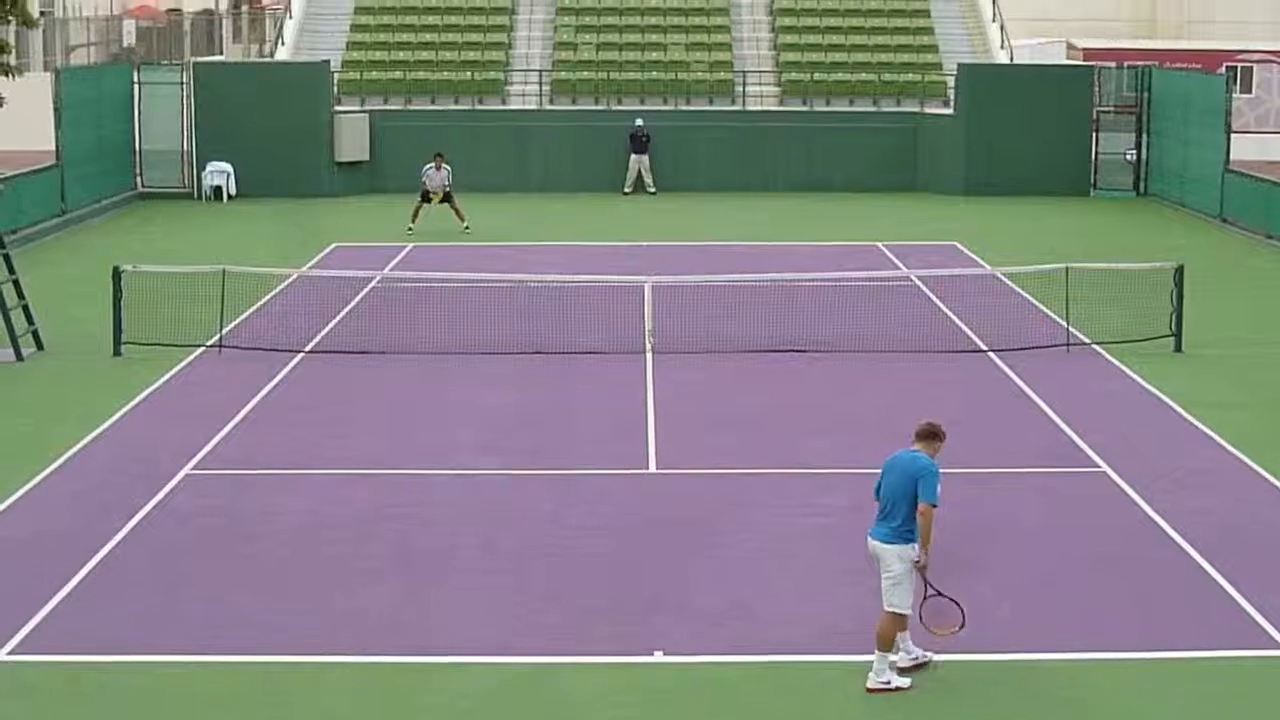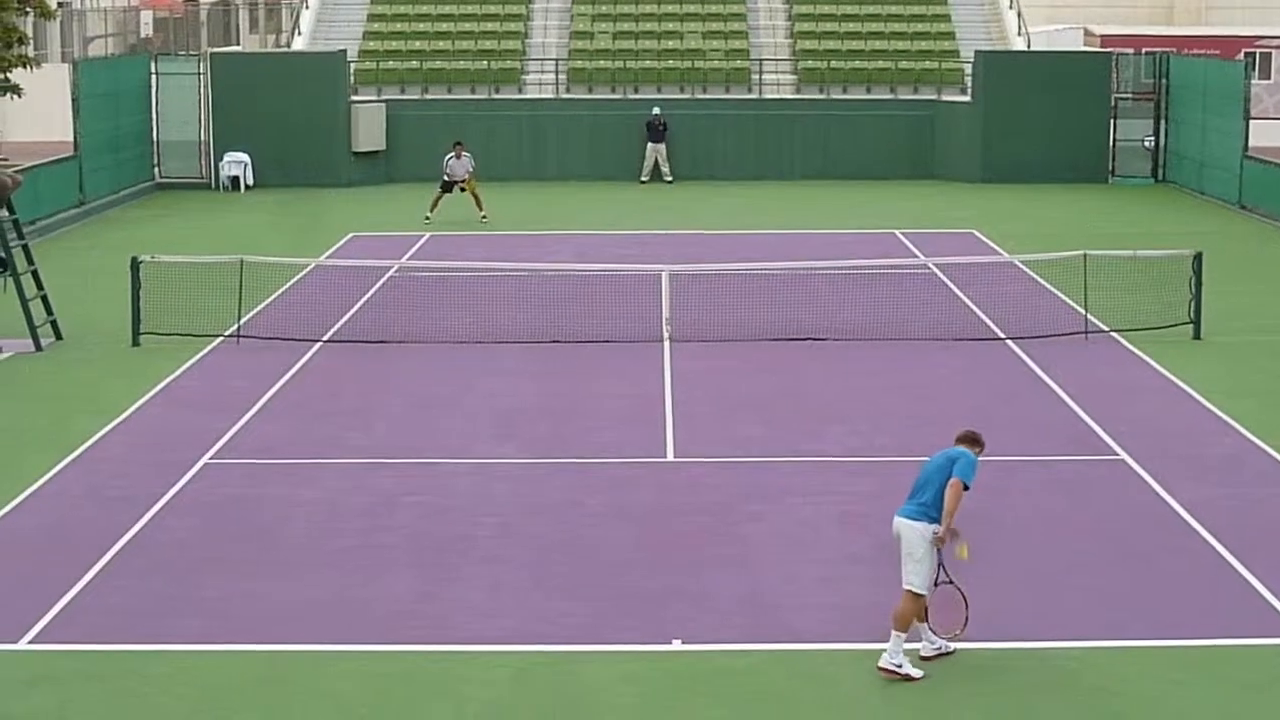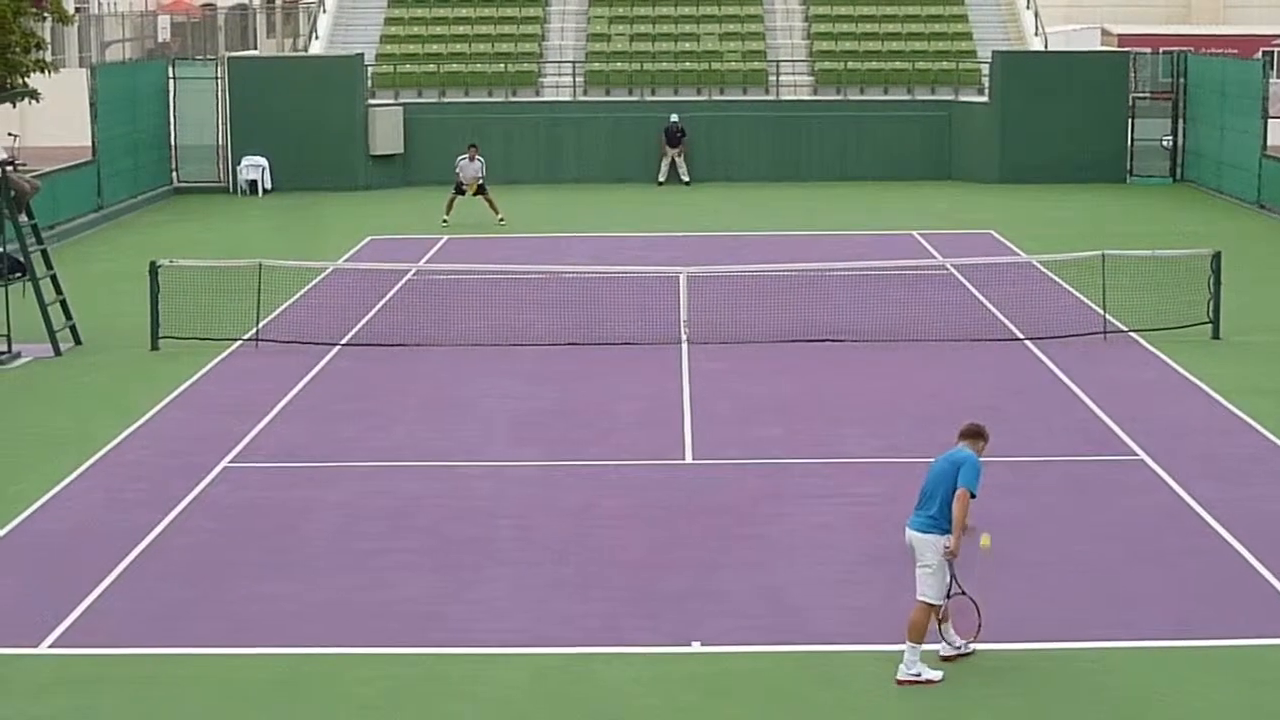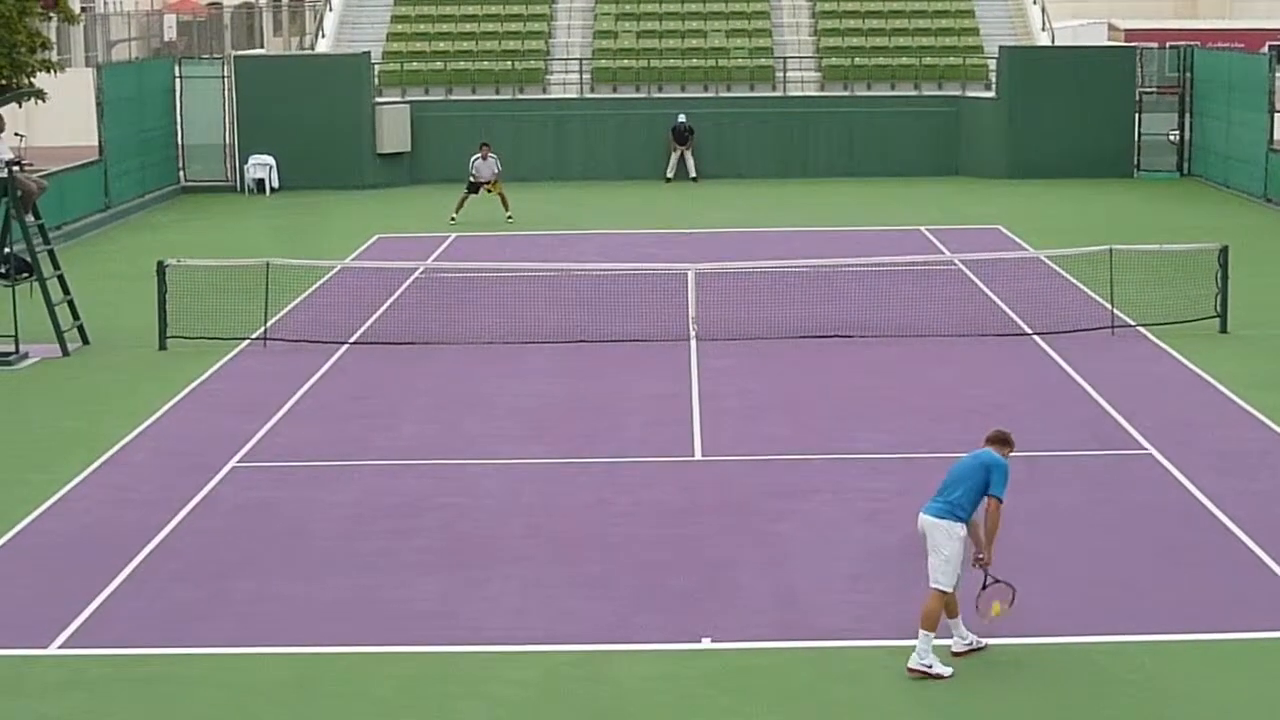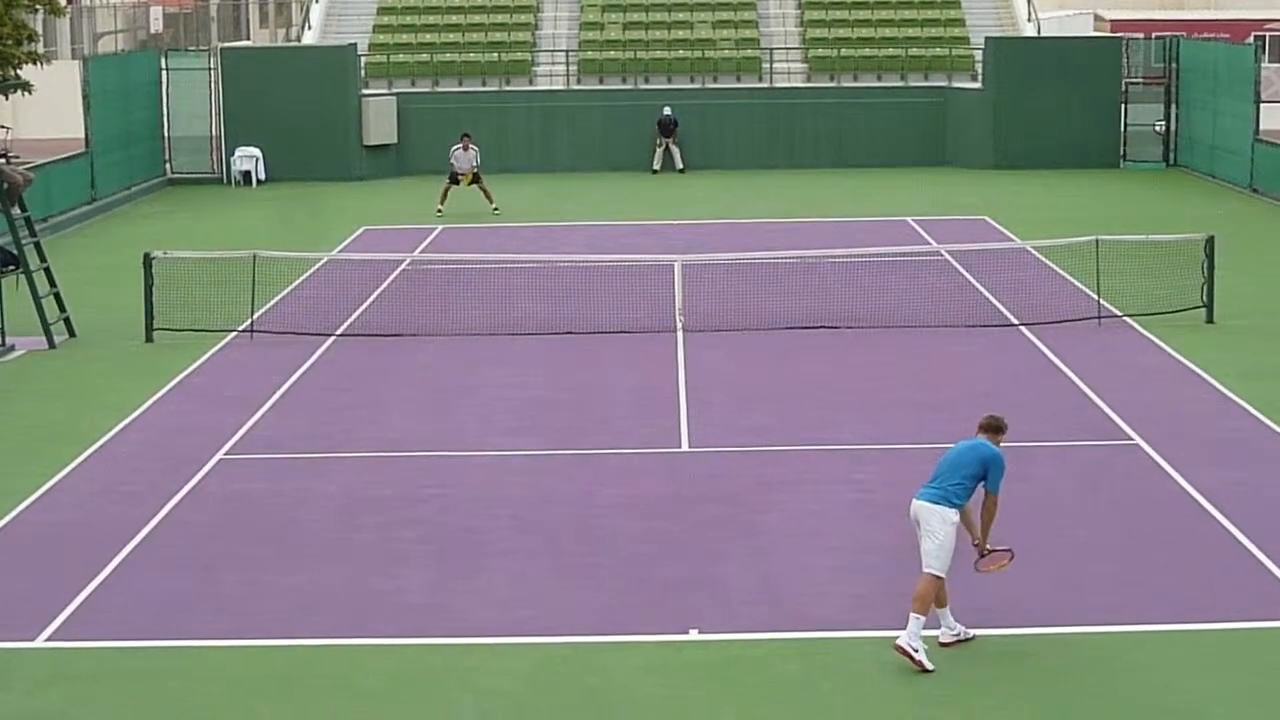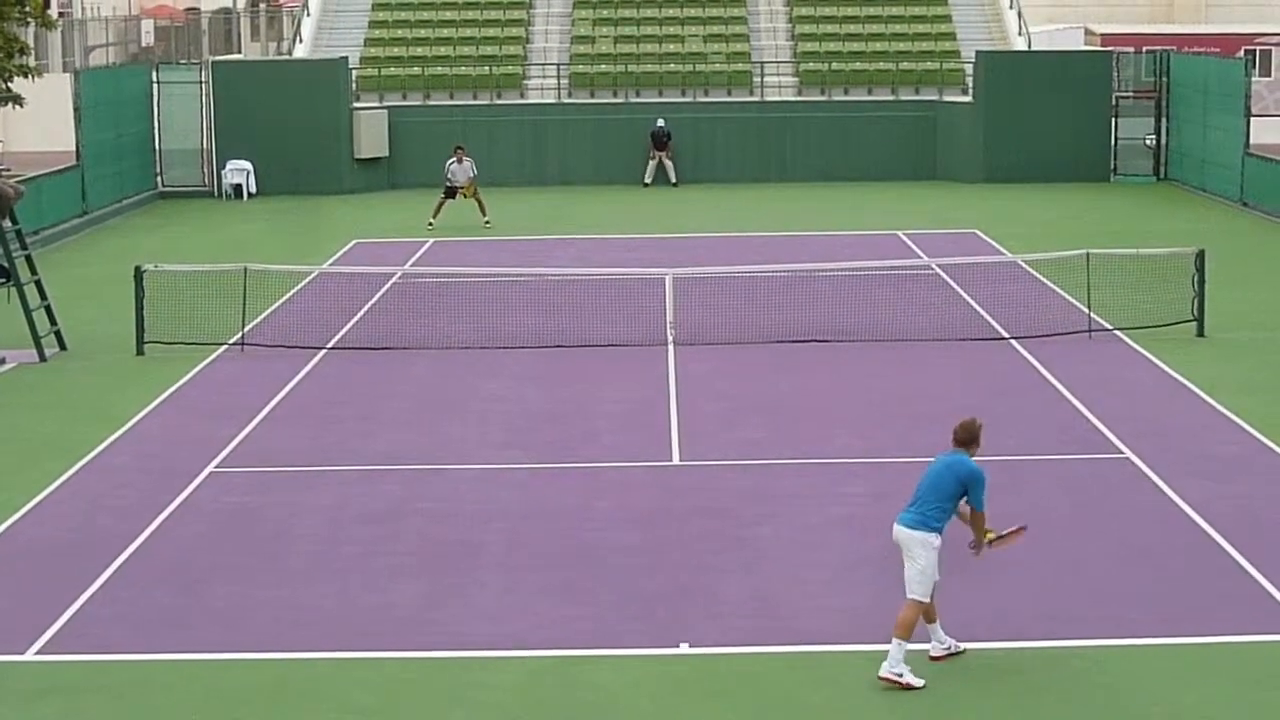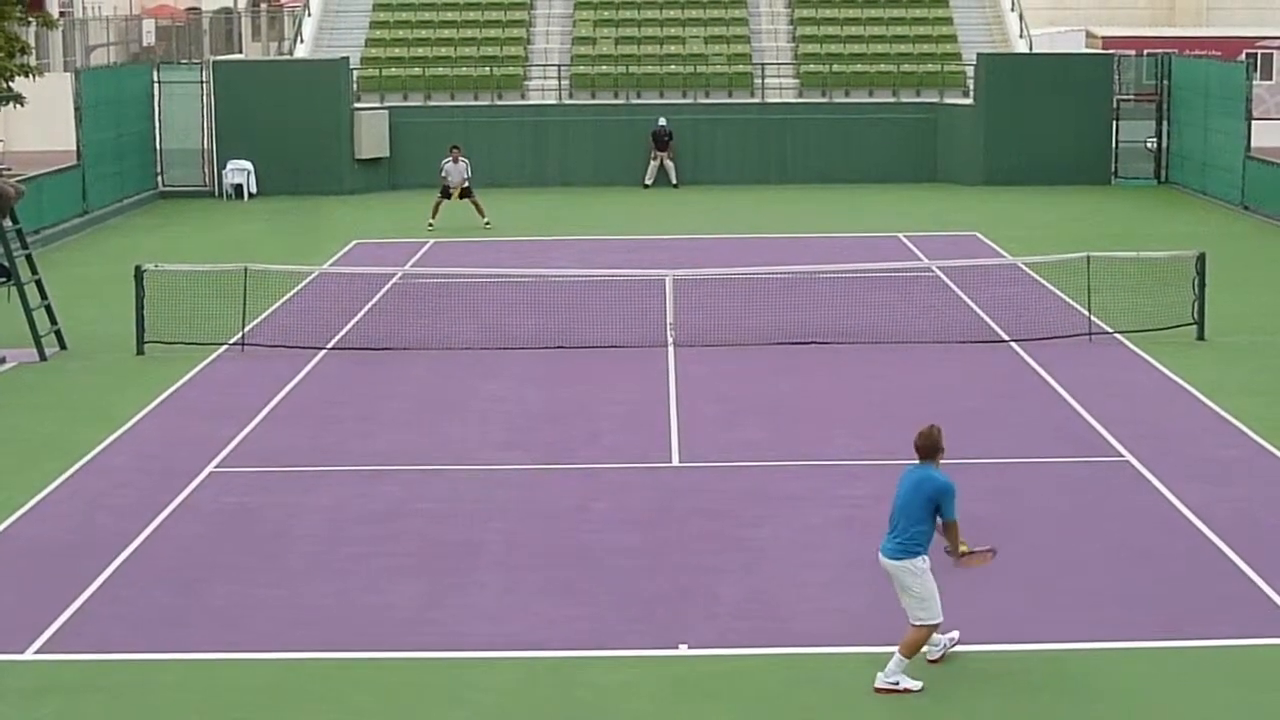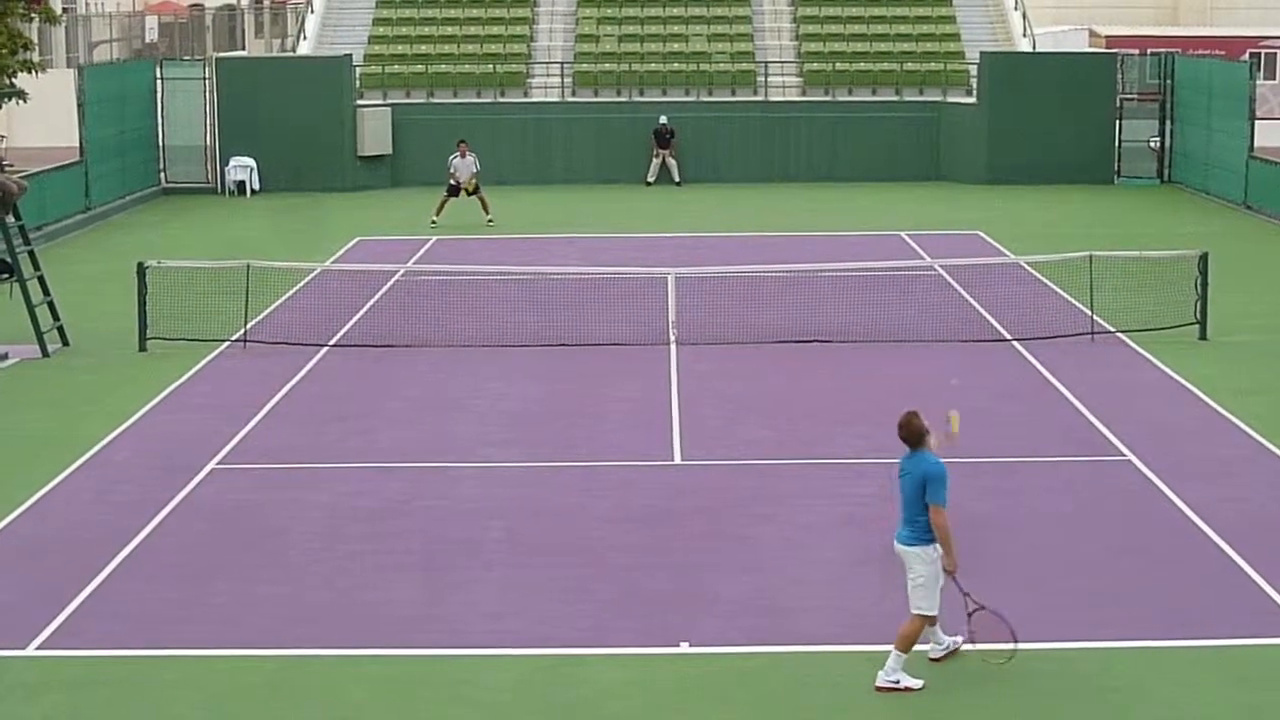
dt=0.5s
person 1, frame 1
left shoulder: (893, 459)
right shoulder: (927, 467)
right elbow: (924, 510)
right wrist: (925, 550)
left hip: (879, 537)
right hip: (897, 545)
left knee: (897, 603)
right knee: (894, 609)
left ankle: (907, 654)
right ankle: (879, 675)
person 1, frame 2
left shoulder: (942, 456)
right shoulder: (968, 457)
right elbow: (954, 486)
left wrist: (943, 527)
right wrist: (945, 525)
left hip: (905, 518)
right hip: (918, 525)
left knee: (920, 586)
right knee: (913, 591)
left ankle: (930, 643)
right ankle: (893, 657)
person 1, frame 3
left shoulder: (944, 458)
right shoulder: (971, 460)
right elbow: (961, 497)
left wrist: (958, 525)
right wrist: (956, 539)
left hip: (917, 527)
right hip: (932, 535)
left knee: (939, 590)
right knee: (927, 601)
left ankle: (951, 643)
right ankle: (909, 667)
person 1, frame 4
left shoulder: (970, 459)
right shoulder: (999, 463)
right elbow: (993, 508)
left wrist: (979, 547)
right wrist: (988, 550)
left hip: (930, 516)
right hip: (945, 524)
left knee: (948, 583)
right knee: (940, 589)
left ankle: (962, 638)
right ankle: (921, 658)
person 1, frame 5
left shoulder: (961, 447)
right shoulder: (995, 456)
right elbow: (990, 502)
left wrist: (974, 534)
right wrist: (984, 538)
left hip: (921, 503)
right hip: (939, 511)
left knee: (937, 572)
right knee: (932, 575)
left ankle: (949, 629)
right ankle: (911, 638)
person 1, frame 6
left shoulder: (941, 461)
right shoulder: (973, 471)
right elbow: (977, 514)
left wrist: (975, 527)
right wrist: (979, 540)
left hip: (903, 525)
right hip: (921, 534)
left knee: (926, 589)
right knee: (916, 599)
left ankle: (940, 643)
right ankle: (893, 665)
person 1, frame 7
left shoulder: (909, 474)
right shoulder: (943, 483)
right elbow: (949, 525)
left wrist: (950, 541)
right wrist: (955, 546)
left hip: (890, 552)
right hip: (908, 559)
left knee: (921, 611)
right knee: (928, 621)
left ankle: (936, 645)
right ankle: (889, 677)
person 1, frame 8
left shoulder: (907, 461)
right shoulder: (934, 468)
right elbow: (937, 517)
right wrist: (950, 556)
left hip: (907, 540)
right hip: (921, 547)
left knee: (930, 598)
right knee: (921, 614)
left ankle: (939, 644)
right ankle: (889, 675)
